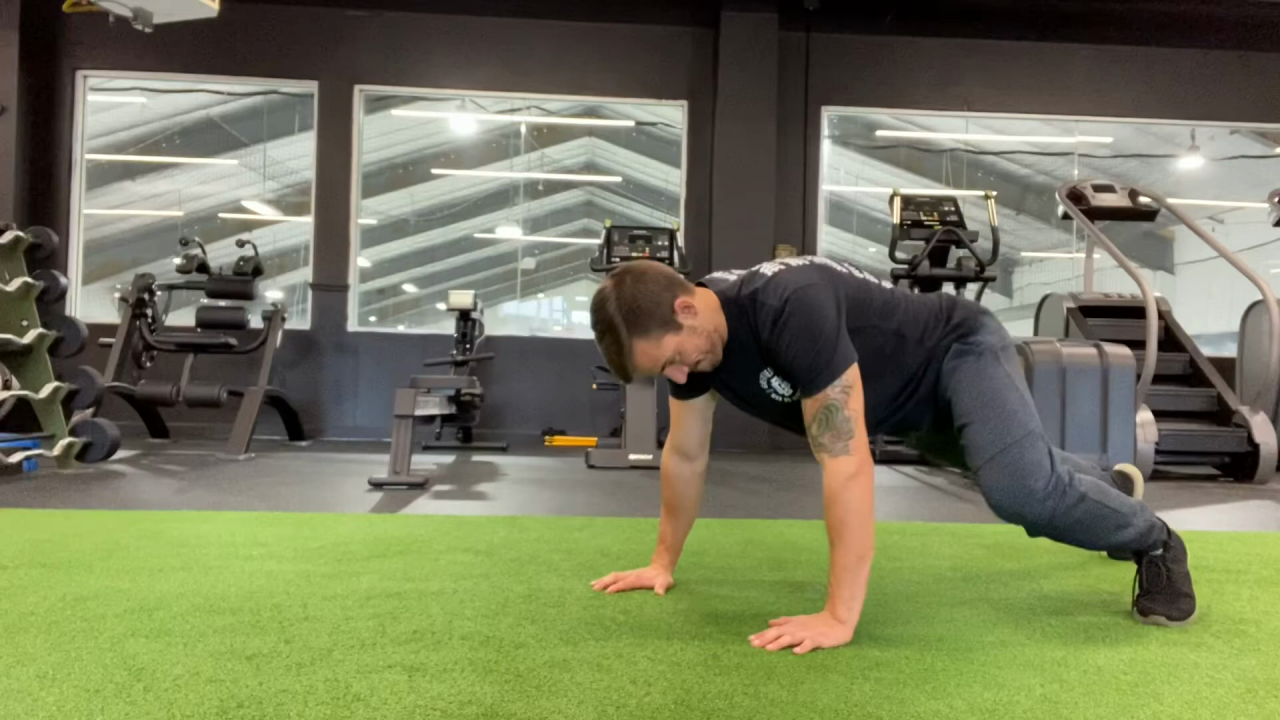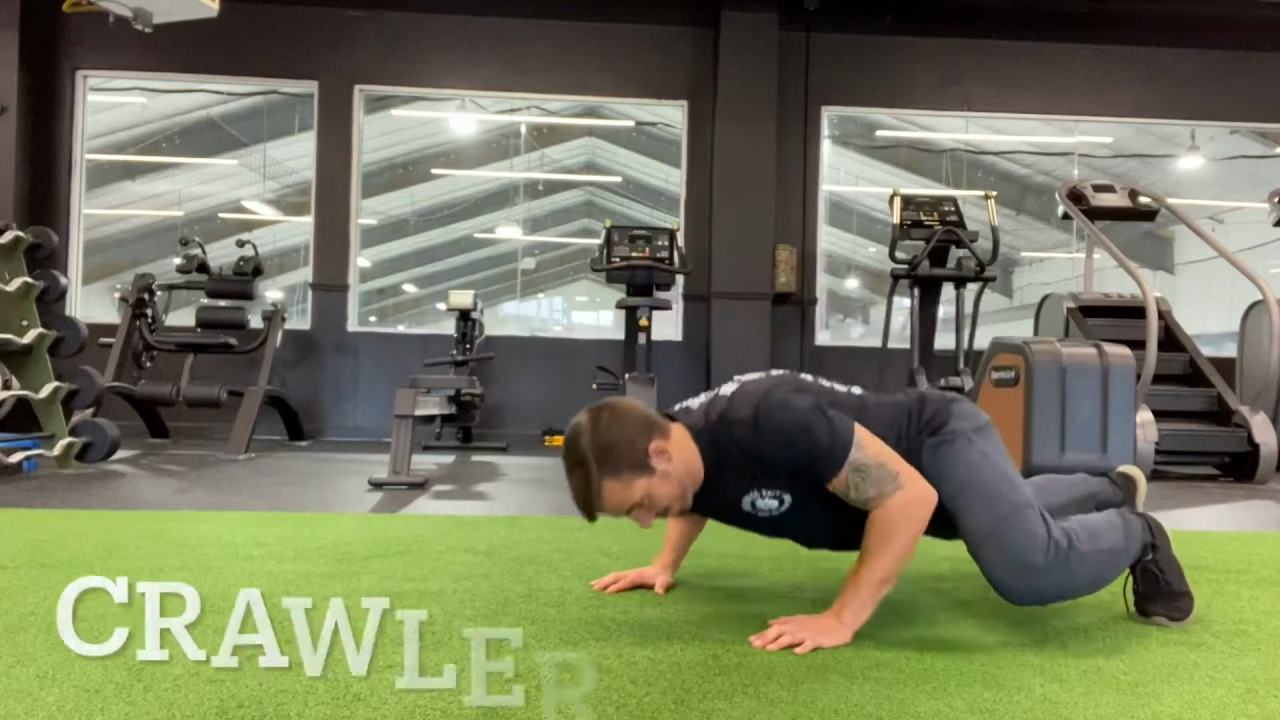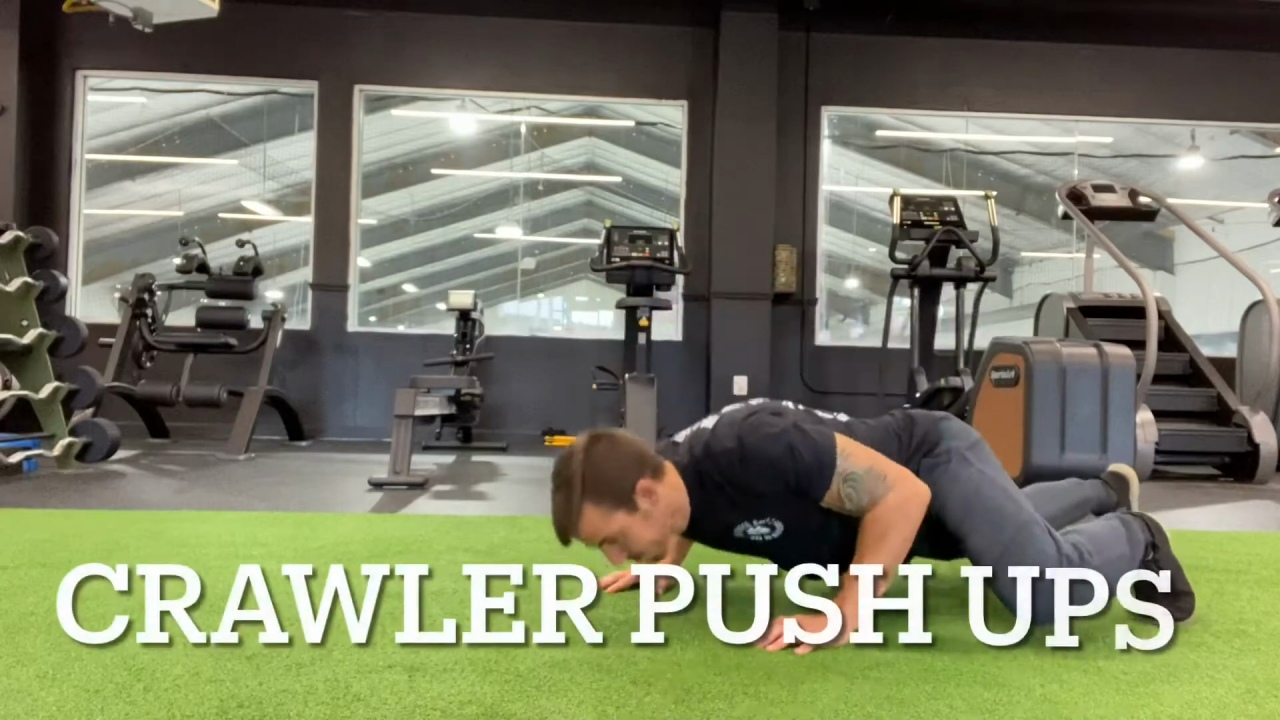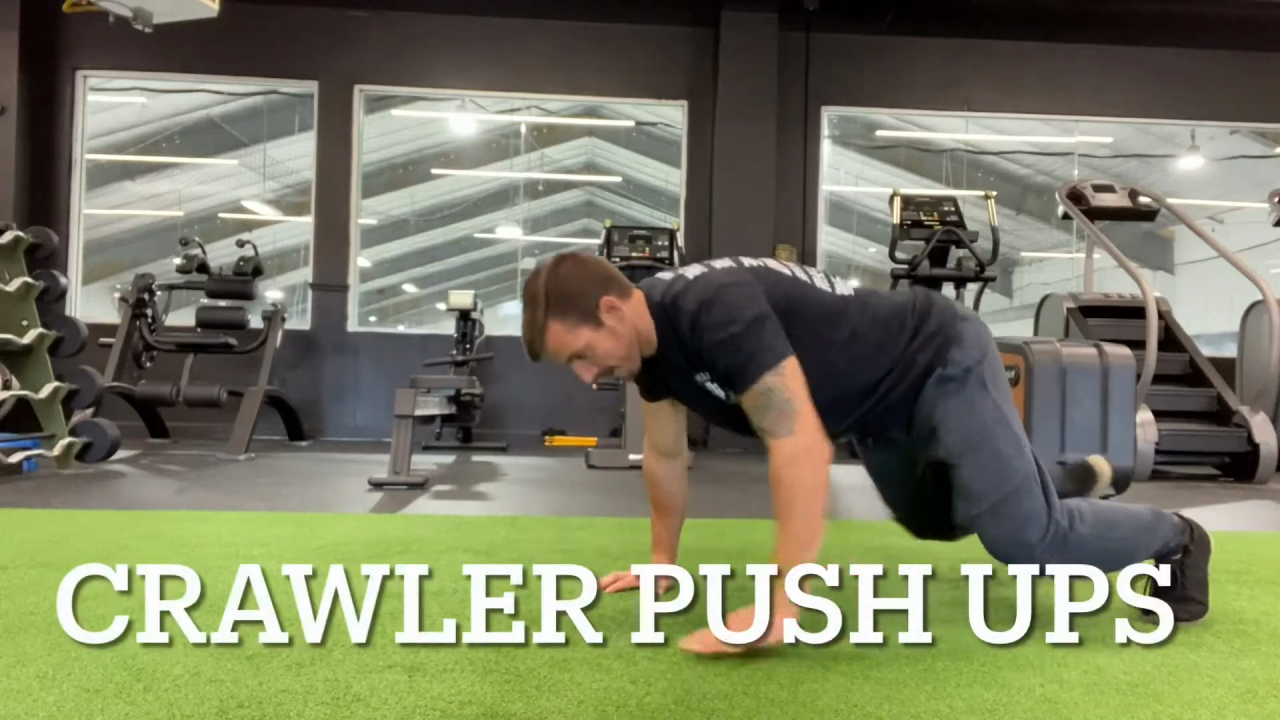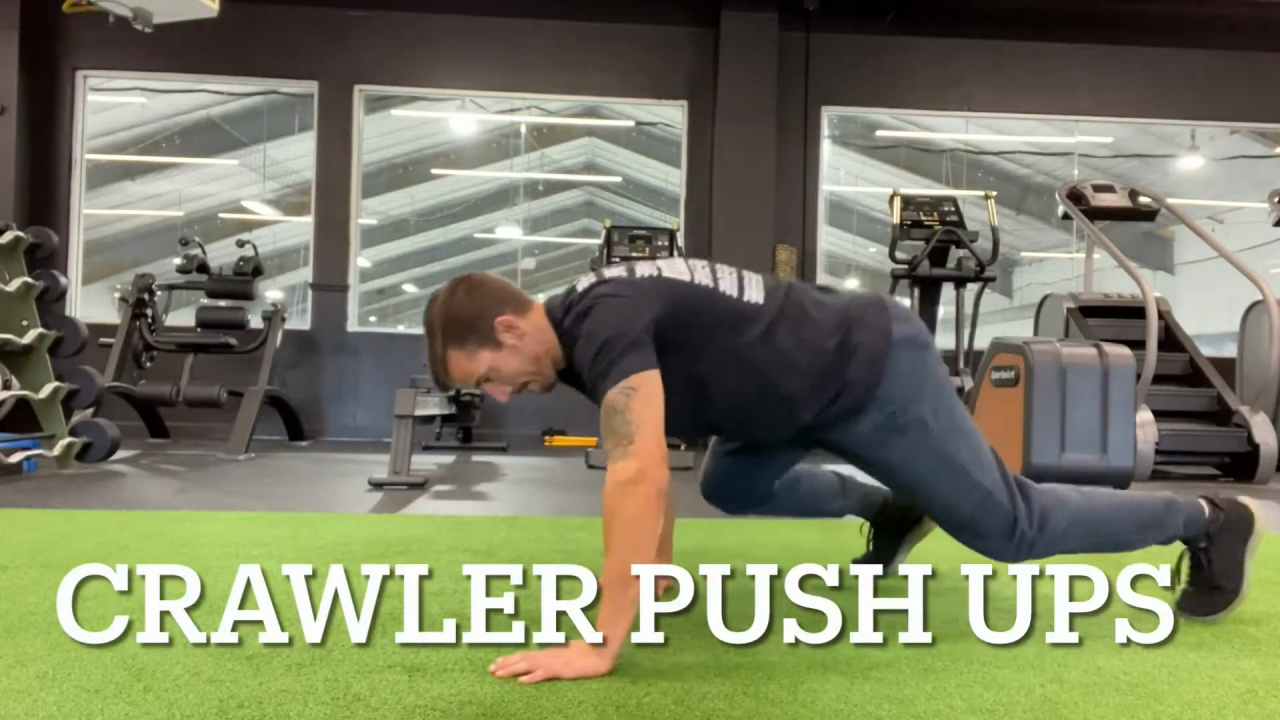
dt=0.5s
person 1, frame 1
left shoulder: (790, 307)
right shoulder: (684, 335)
left elbow: (847, 464)
right elbow: (685, 453)
left wrist: (839, 617)
right wrist: (663, 561)
left hip: (960, 349)
right hip: (909, 386)
left knee: (1021, 490)
right knee: (1004, 460)
left ankle: (1151, 538)
right ankle: (1112, 485)
person 1, frame 2
left shoulder: (766, 422)
right shoulder: (679, 449)
left elbow: (910, 497)
left wrist: (840, 619)
right wrist: (665, 564)
left hip: (939, 440)
right hip: (900, 468)
left knee: (1027, 566)
right knee: (1005, 511)
left ankle: (1133, 537)
right ankle: (1113, 490)
person 1, frame 3
left shoulder: (751, 449)
right shoulder: (673, 477)
left elbow: (903, 494)
left wrist: (846, 613)
right wrist: (667, 567)
left hip: (933, 460)
right hip: (900, 494)
left knee: (1039, 586)
right knee: (1011, 524)
left ankle: (1134, 541)
right ankle: (1108, 491)
person 1, frame 4
left shoulder: (714, 312)
right shoulder: (650, 336)
left elbow: (800, 448)
right elbow: (665, 455)
left wrist: (785, 607)
right wrist: (662, 560)
left hip: (942, 361)
right hip: (881, 395)
left knee: (1025, 541)
right knee: (935, 517)
left ankle: (1170, 536)
right ankle: (1070, 478)
person 1, frame 5
left shoulder: (598, 325)
right shoulder: (592, 321)
left elbow: (638, 475)
right elbow: (647, 458)
left wrist: (604, 644)
right wrist: (647, 572)
left hip: (877, 372)
right hip: (833, 364)
left knee: (1012, 526)
right knee: (733, 488)
left ankle: (1206, 519)
right ankle: (892, 510)
